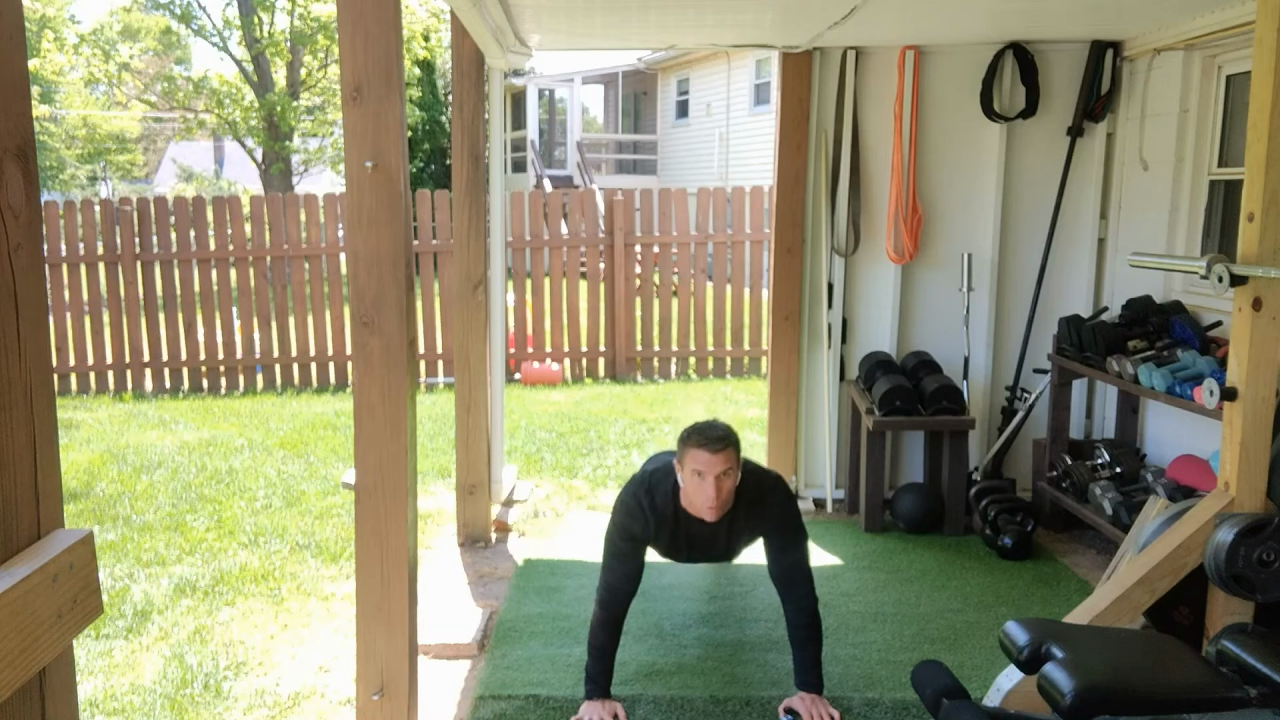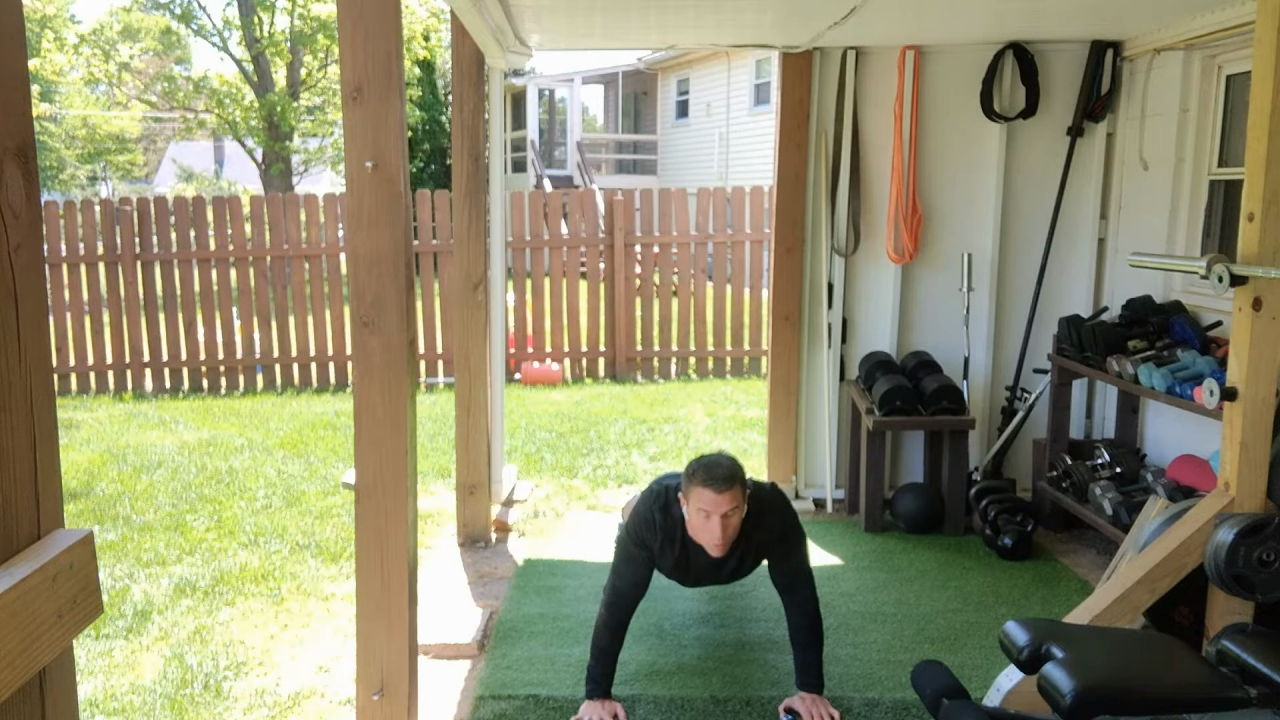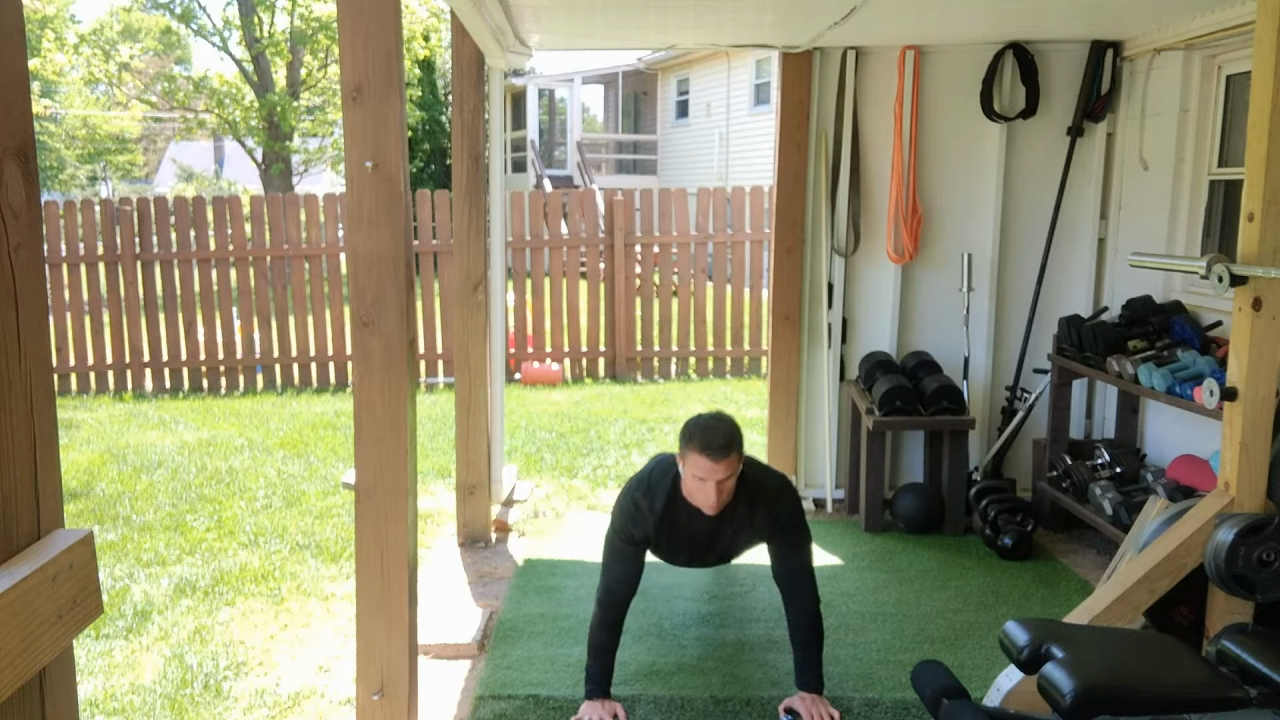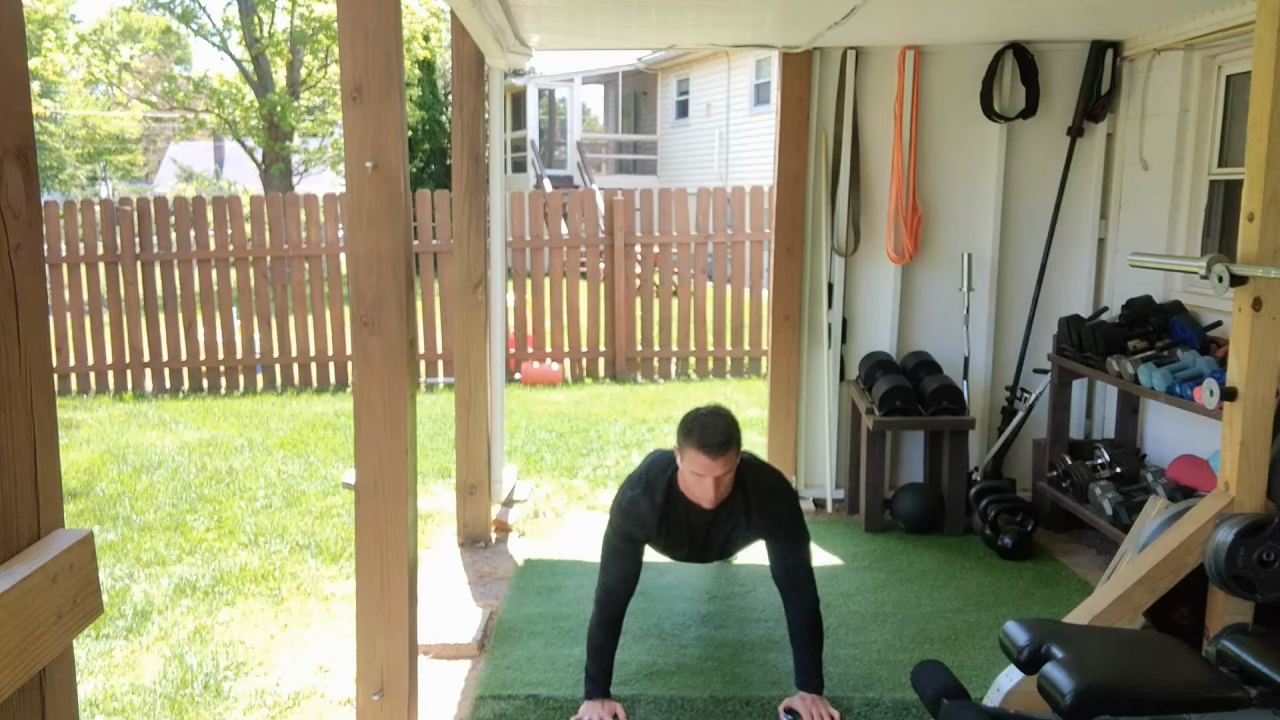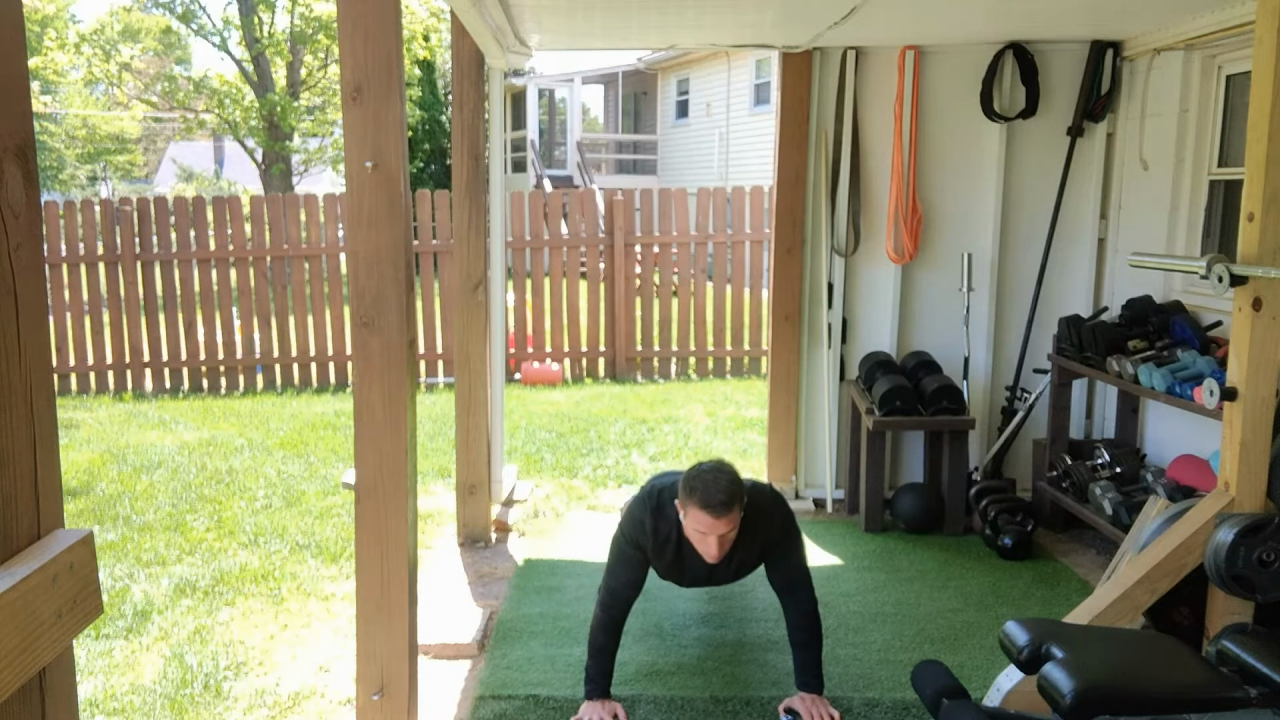
dt=1s
person 1, frame 1
left shoulder: (769, 495)
right shoulder: (642, 499)
left elbow: (797, 592)
right elbow: (613, 595)
left wrist: (810, 689)
right wrist: (596, 693)
person 1, frame 2
left shoulder: (771, 511)
right shoulder: (653, 513)
left elbow: (800, 598)
right elbow: (617, 602)
left wrist: (810, 689)
right wrist: (597, 694)
person 1, frame 3
left shoulder: (772, 494)
right shoulder: (642, 498)
left elbow: (799, 590)
right elbow: (613, 594)
left wrist: (810, 689)
right wrist: (596, 694)
person 1, frame 4
left shoulder: (770, 490)
right shoulder: (640, 495)
left elbow: (798, 588)
right elbow: (612, 593)
left wrist: (810, 688)
right wrist: (596, 693)
left hip: (728, 540)
right hip: (666, 542)
person 1, frame 5
left shoulder: (769, 511)
right shoulder: (647, 514)
left elbow: (798, 597)
right elbow: (613, 601)
left wrist: (810, 689)
right wrist: (596, 694)
right hip: (662, 518)
